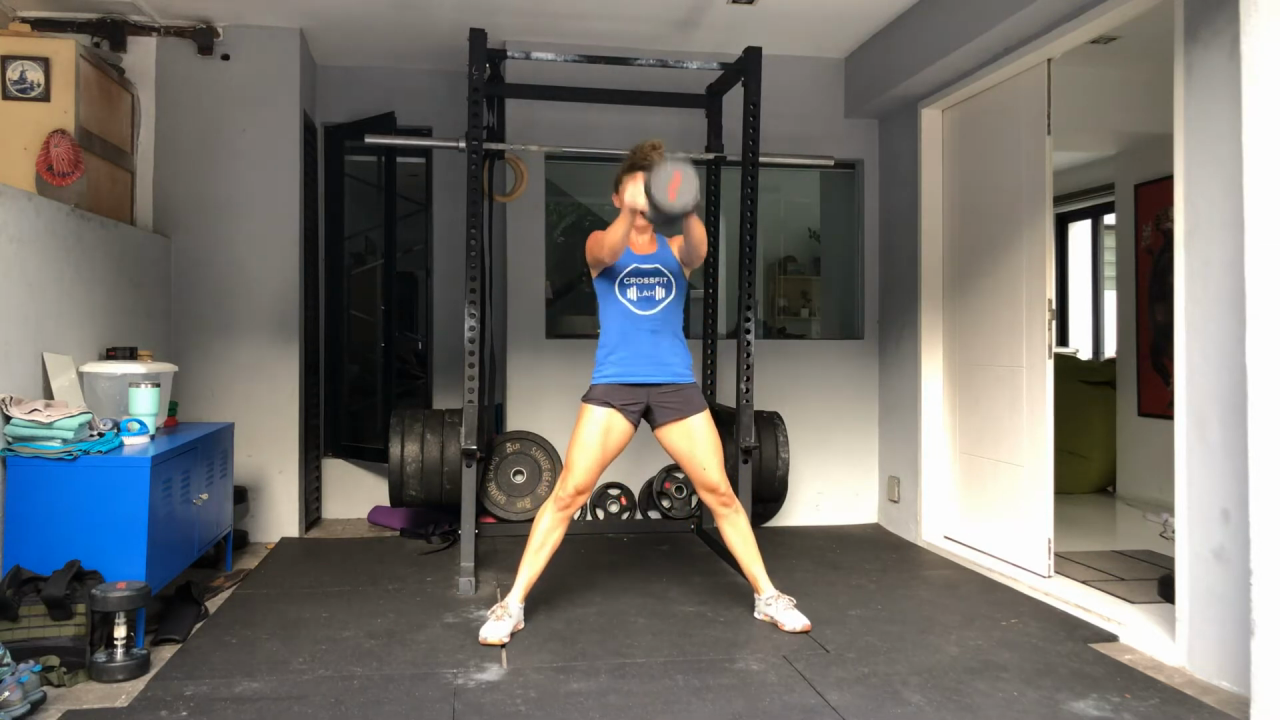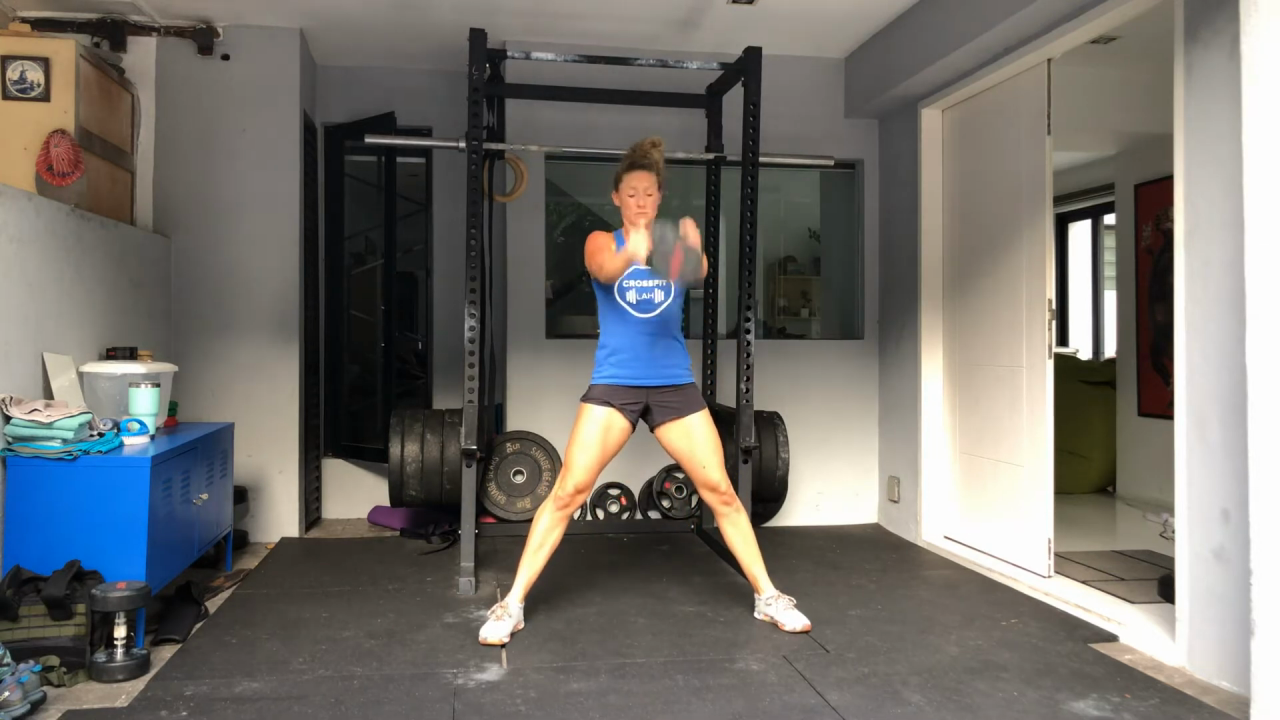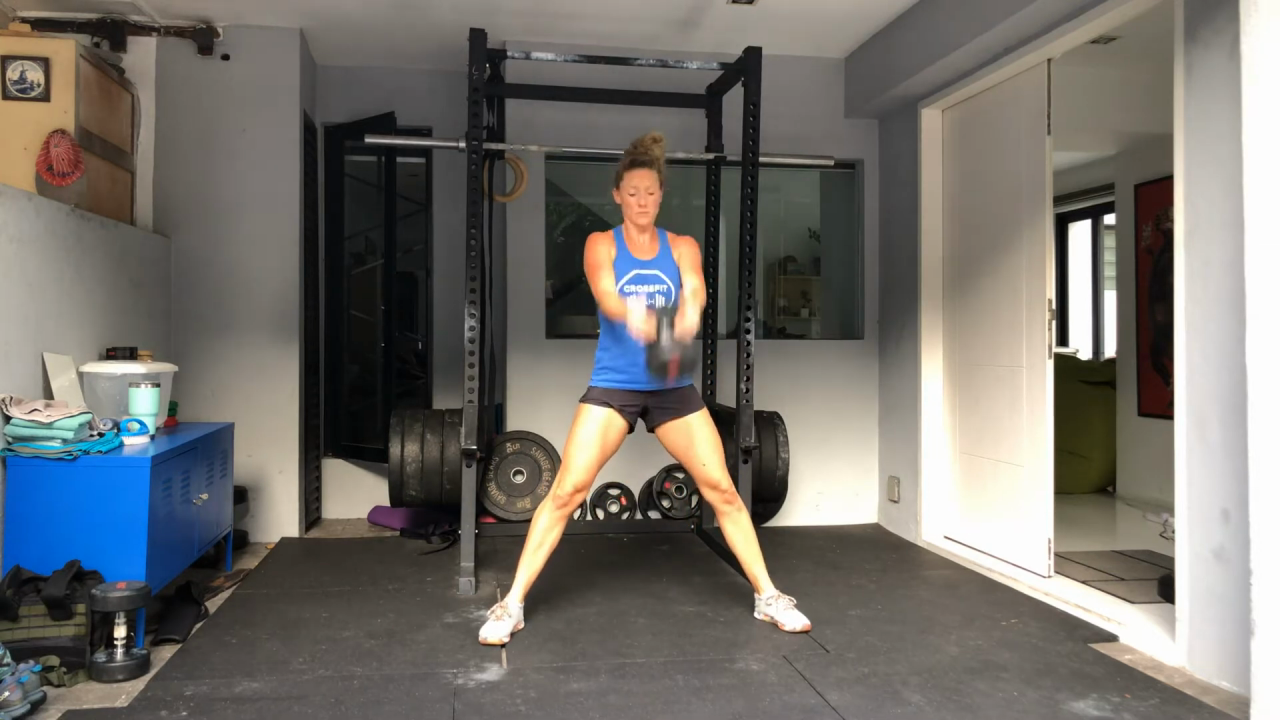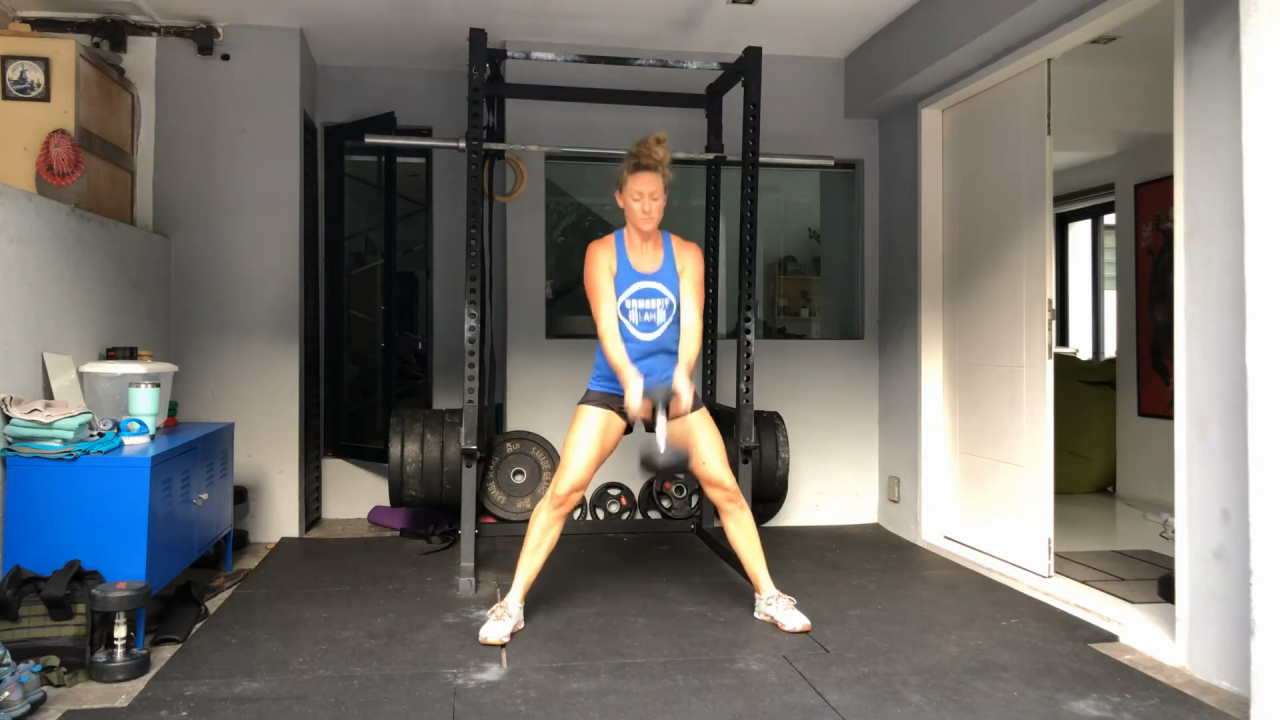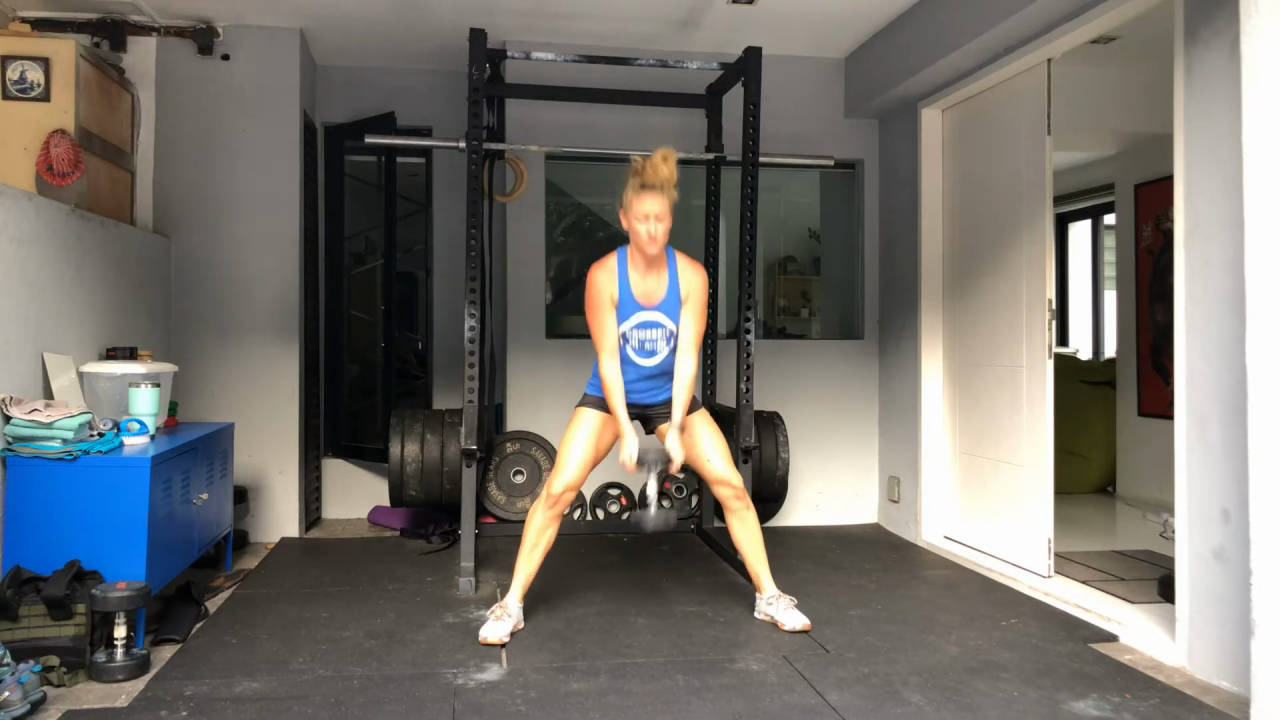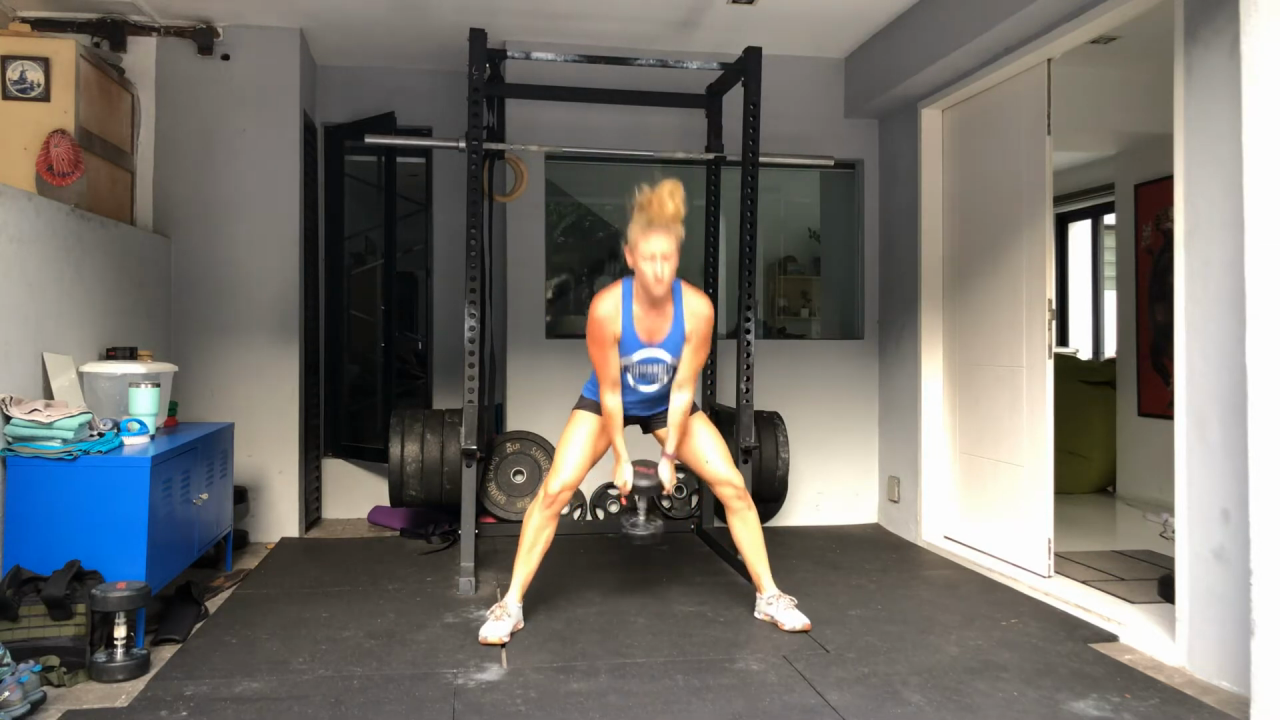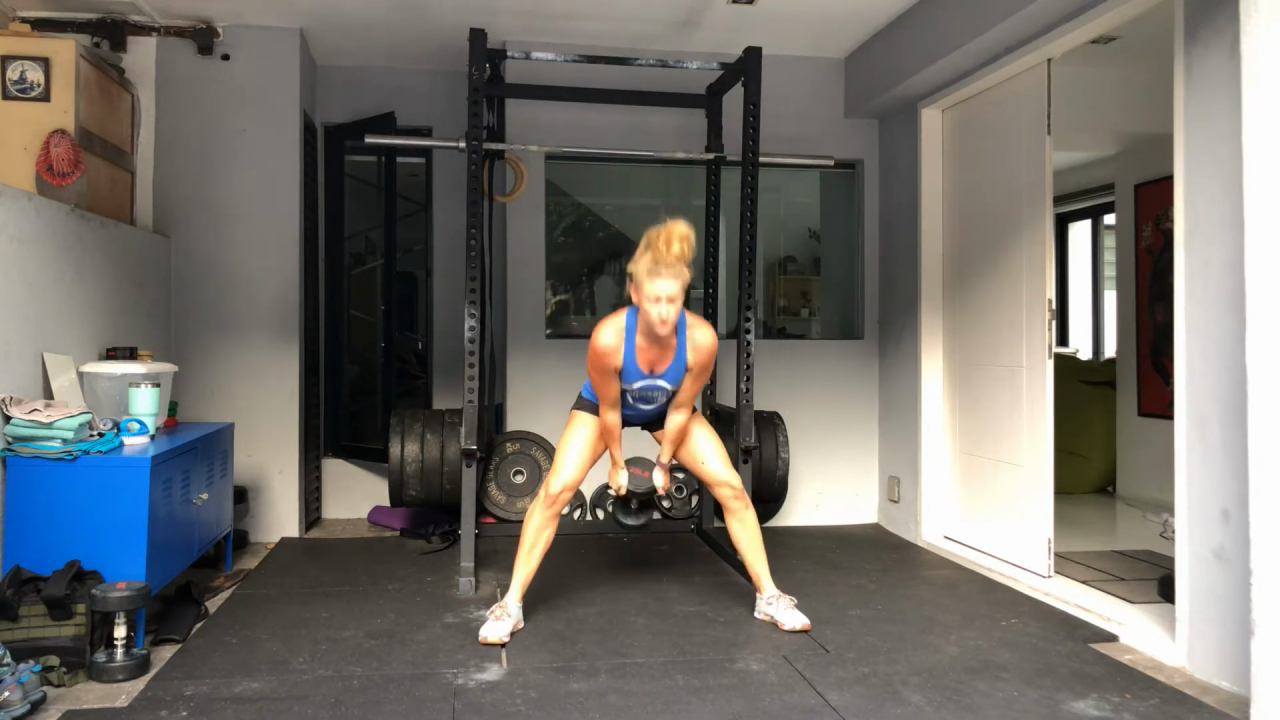
dt=0.1s
person 1, frame 1
left shoulder: (675, 247)
right shoulder: (603, 242)
left elbow: (698, 250)
right elbow: (608, 252)
left wrist: (687, 211)
right wrist: (629, 214)
left hip: (675, 383)
right hip: (615, 383)
left knee: (719, 494)
right knee: (568, 494)
left ankle: (768, 596)
right ankle: (512, 603)
person 1, frame 2
right shoulder: (601, 243)
left elbow: (699, 267)
right elbow: (606, 268)
left wrist: (689, 245)
right wrist: (631, 249)
left hip: (674, 384)
right hip: (614, 383)
left knee: (720, 493)
right knee: (567, 493)
left ankle: (768, 596)
right ankle: (512, 603)
person 1, frame 3
left shoulder: (681, 247)
right shoulder: (601, 244)
left elbow: (696, 291)
right elbow: (606, 294)
left wrist: (691, 307)
right wrist: (632, 315)
left hip: (672, 384)
right hip: (612, 385)
left knee: (722, 490)
right knee: (566, 492)
left ankle: (768, 595)
right ankle: (512, 603)
person 1, frame 4
left shoulder: (686, 254)
right shoulder: (602, 252)
left elbow: (692, 324)
right elbow: (606, 328)
left wrist: (683, 377)
right wrist: (629, 381)
left hip: (671, 386)
right hip: (610, 387)
left knee: (726, 489)
right knee: (563, 491)
left ankle: (768, 595)
right ankle: (512, 603)
person 1, frame 5
left shoulder: (691, 276)
right shoulder: (604, 274)
left elbow: (687, 356)
right elbow: (606, 359)
left wrist: (677, 427)
right wrist: (623, 430)
left hip: (669, 397)
right hip: (609, 396)
left knee: (730, 485)
right knee: (558, 489)
left ankle: (768, 595)
right ankle: (512, 603)
person 1, frame 6
left shoulder: (697, 308)
right shoulder: (607, 307)
left elbow: (684, 386)
right elbow: (610, 389)
left wrist: (670, 453)
right wrist: (621, 456)
left hip: (667, 405)
right hip: (605, 403)
left knee: (732, 485)
right knee: (555, 489)
left ankle: (769, 595)
right ankle: (511, 604)
person 1, frame 7
left shoulder: (702, 339)
right shoulder: (608, 337)
left elbow: (682, 407)
right elbow: (609, 408)
left wrist: (664, 464)
right wrist: (617, 464)
left hip: (667, 412)
right hip: (601, 407)
left knee: (732, 488)
right knee: (554, 491)
left ankle: (768, 595)
right ankle: (510, 605)
